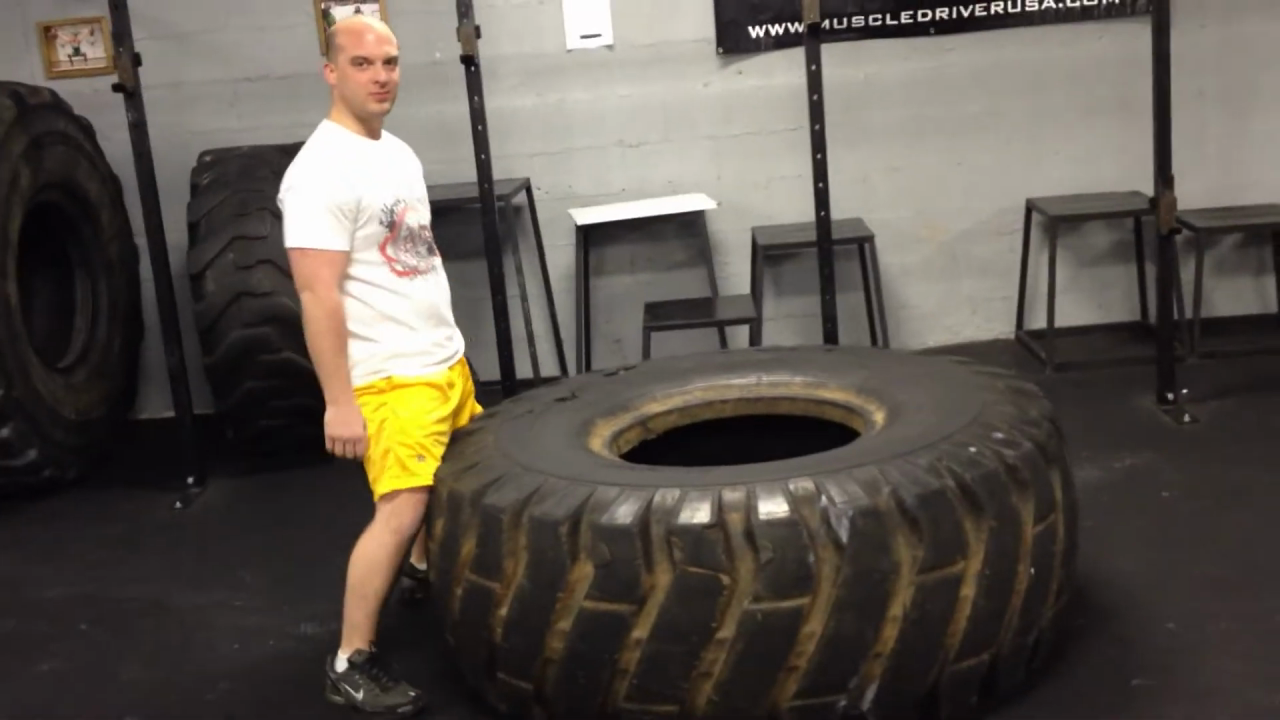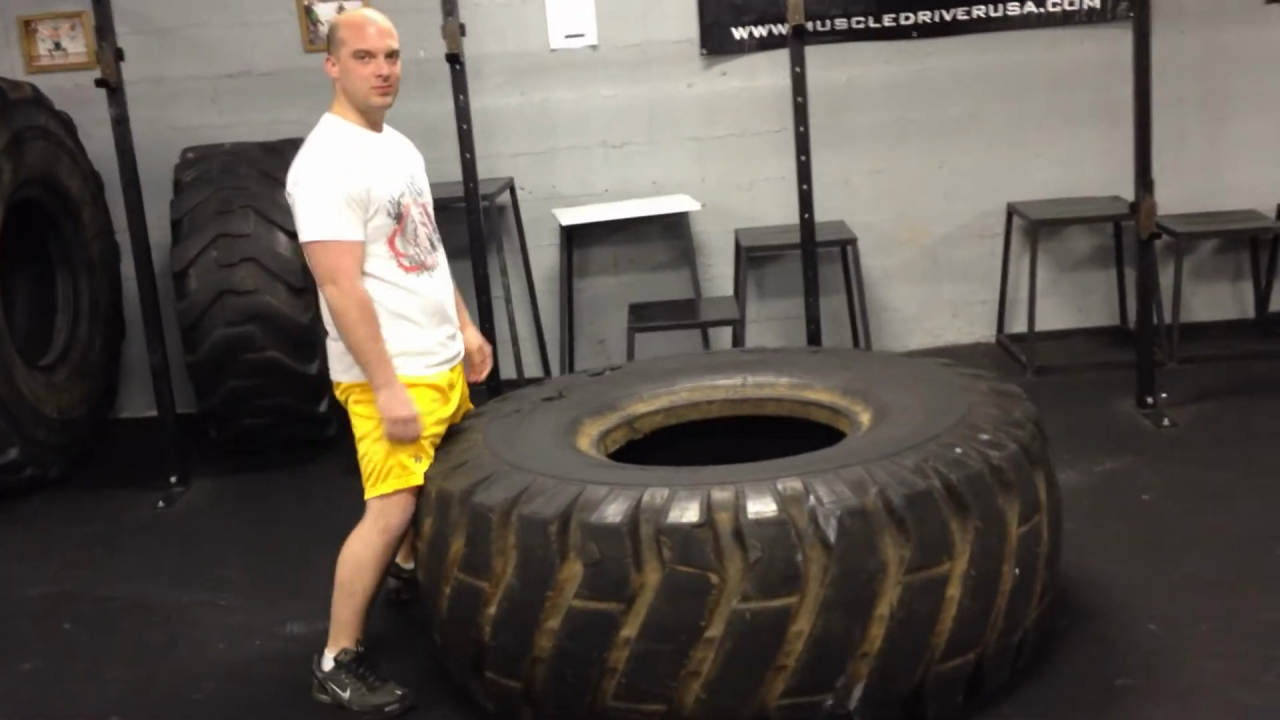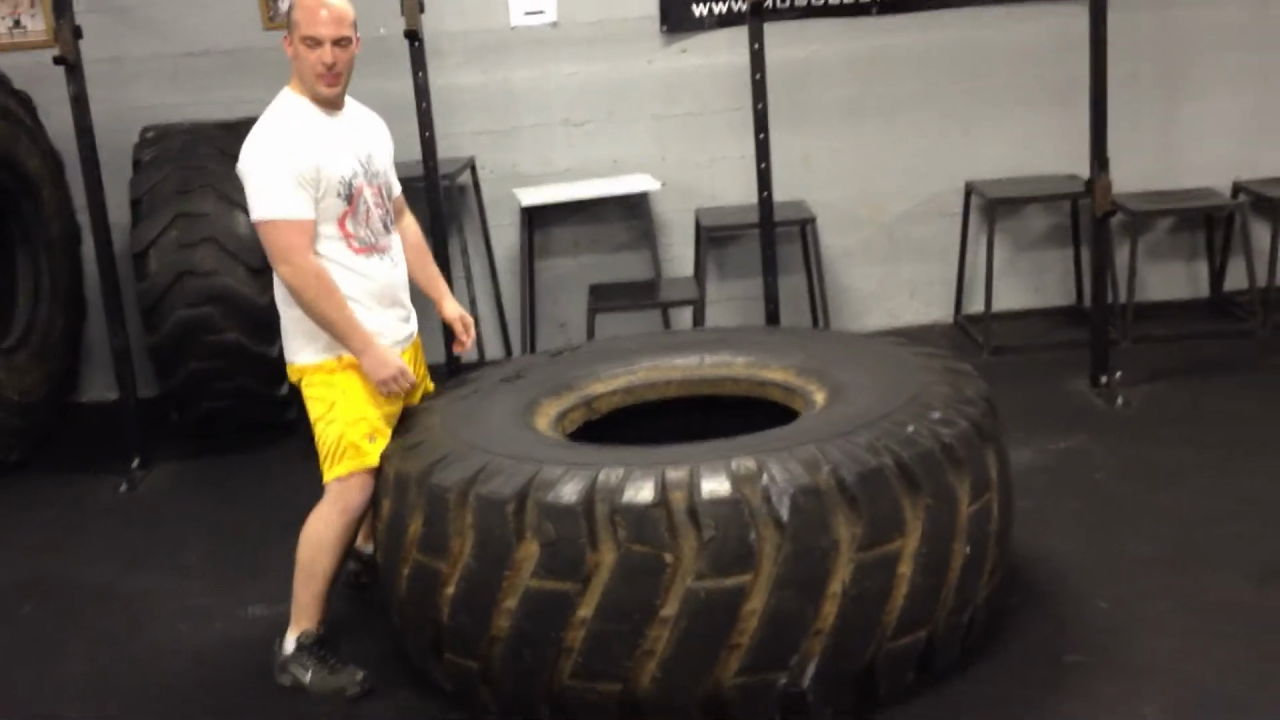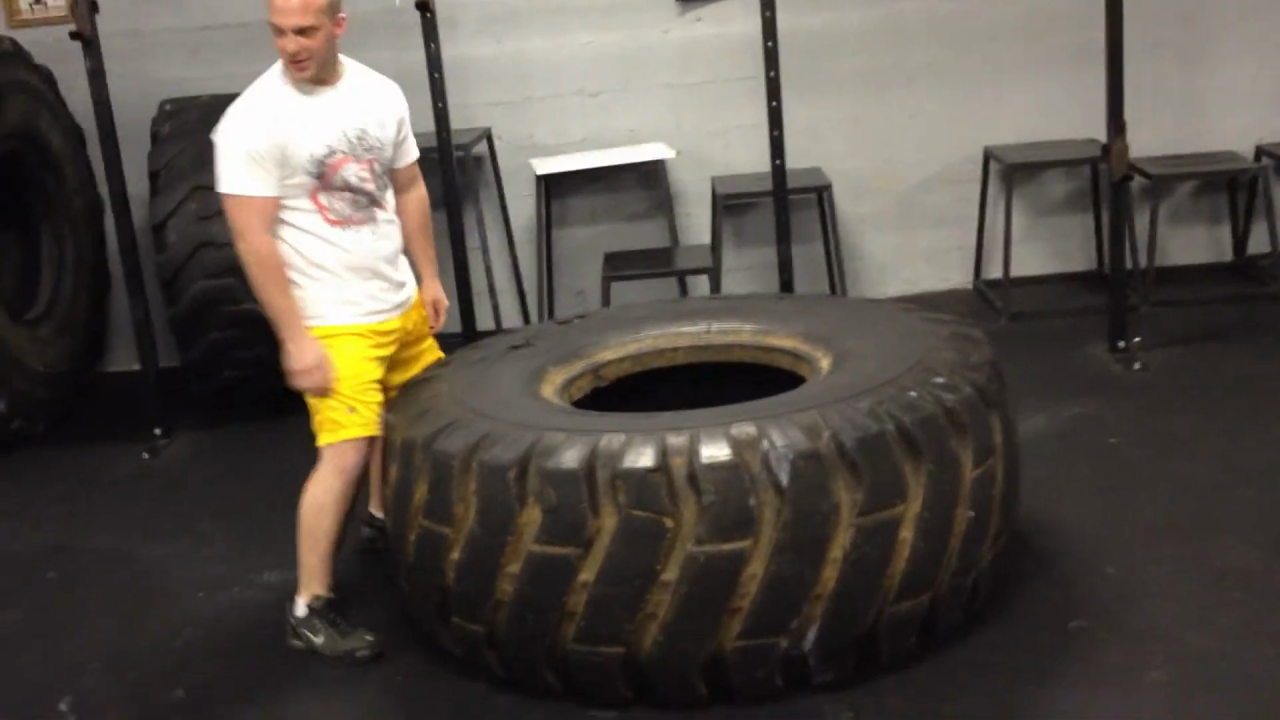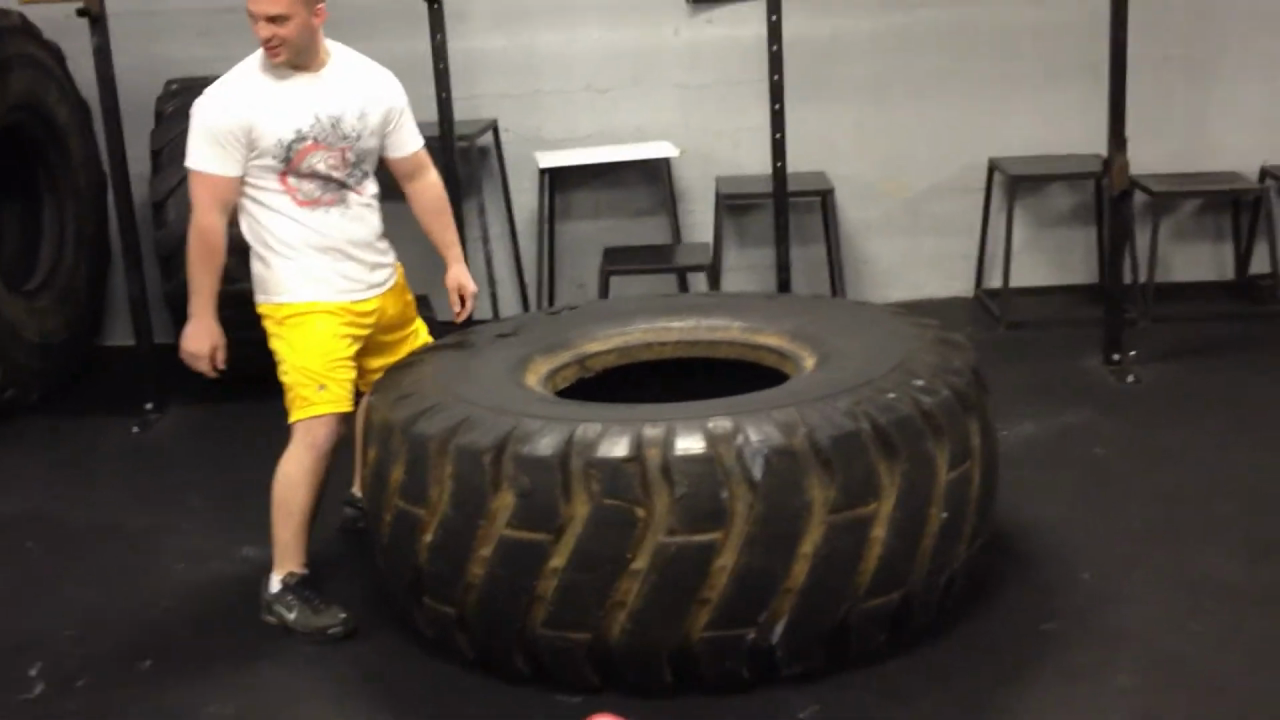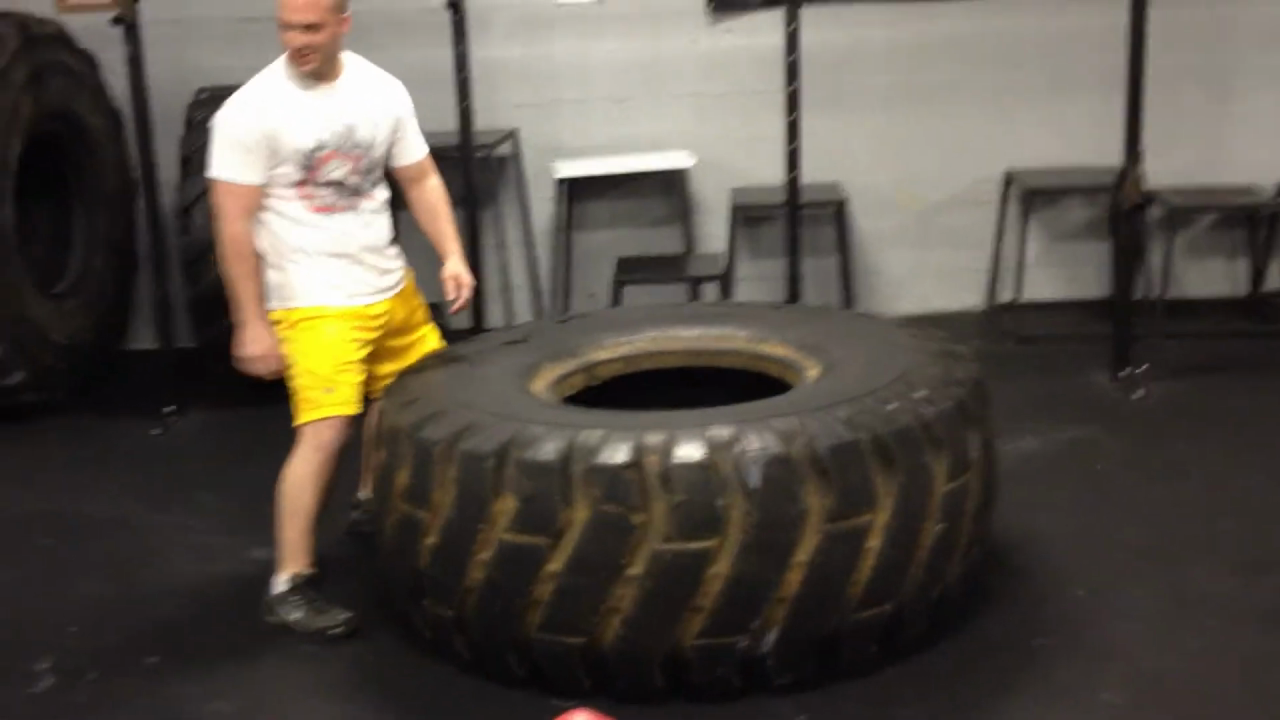
dt=0.3s
person 1, frame 1
left shoulder: (398, 152)
right shoulder: (322, 172)
right elbow: (319, 297)
right wrist: (339, 401)
left hip: (443, 356)
right hip: (391, 375)
right knee: (402, 508)
left ankle: (425, 569)
right ankle: (350, 664)
person 1, frame 2
left shoulder: (398, 147)
right shoulder: (329, 163)
right elbow: (342, 287)
left wrist: (464, 326)
right wrist: (386, 387)
left hip: (442, 357)
right hip: (394, 371)
right knee: (392, 508)
left ankle: (409, 569)
right ankle: (338, 662)
person 1, frame 3
left shoulder: (366, 124)
right shoulder: (278, 142)
right elbow: (295, 264)
left wrist: (444, 298)
right wrist: (364, 350)
left hip: (400, 334)
right hip: (339, 352)
right knee: (350, 488)
left ankle: (370, 551)
right ankle: (299, 645)
person 1, frame 4
left shoulder: (380, 93)
right shoulder: (254, 119)
right elbow: (254, 240)
left wrist: (428, 279)
right wrist: (296, 338)
left hip: (398, 301)
right hip: (331, 321)
right knee: (346, 454)
left ankle: (382, 516)
right ankle: (308, 609)
person 1, frame 5
left shoulder: (372, 81)
right shoulder: (228, 102)
left elbow: (418, 174)
right elbow: (208, 216)
left wrist: (454, 262)
right wrist: (202, 316)
left hip: (380, 278)
right hip: (306, 298)
right knee: (318, 431)
left ankle: (367, 496)
right ankle: (284, 585)
person 1, frame 6
left shoulder: (381, 90)
right shoulder: (252, 110)
left elbow: (420, 179)
right elbow: (234, 224)
left wrist: (452, 255)
right wrist: (251, 322)
left hip: (391, 283)
right hip: (317, 302)
right knee: (324, 433)
left ankle: (373, 499)
right ankle: (289, 585)
